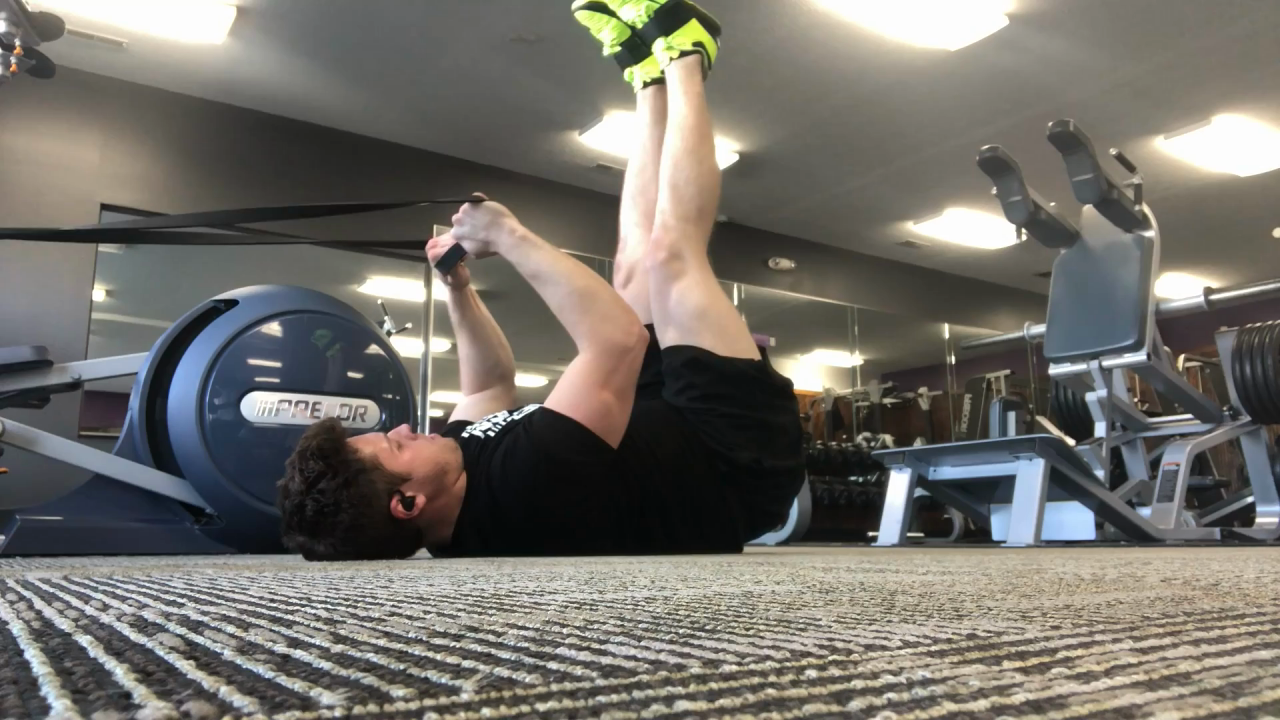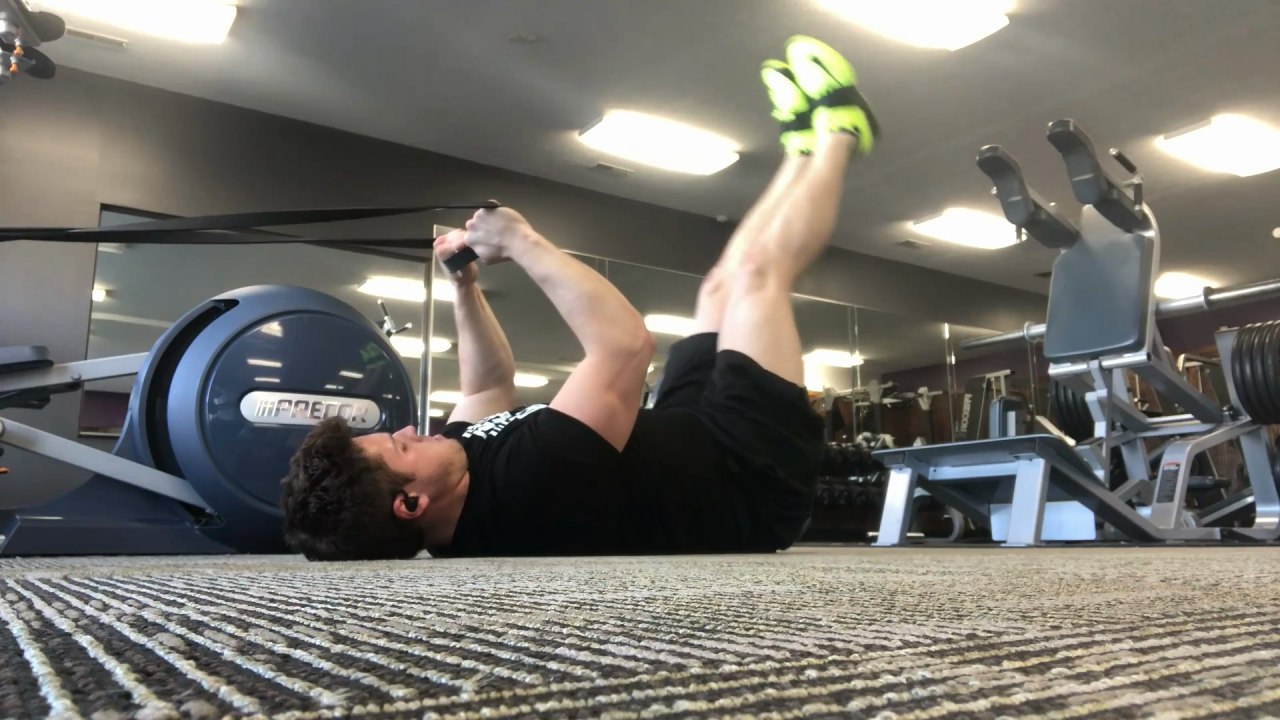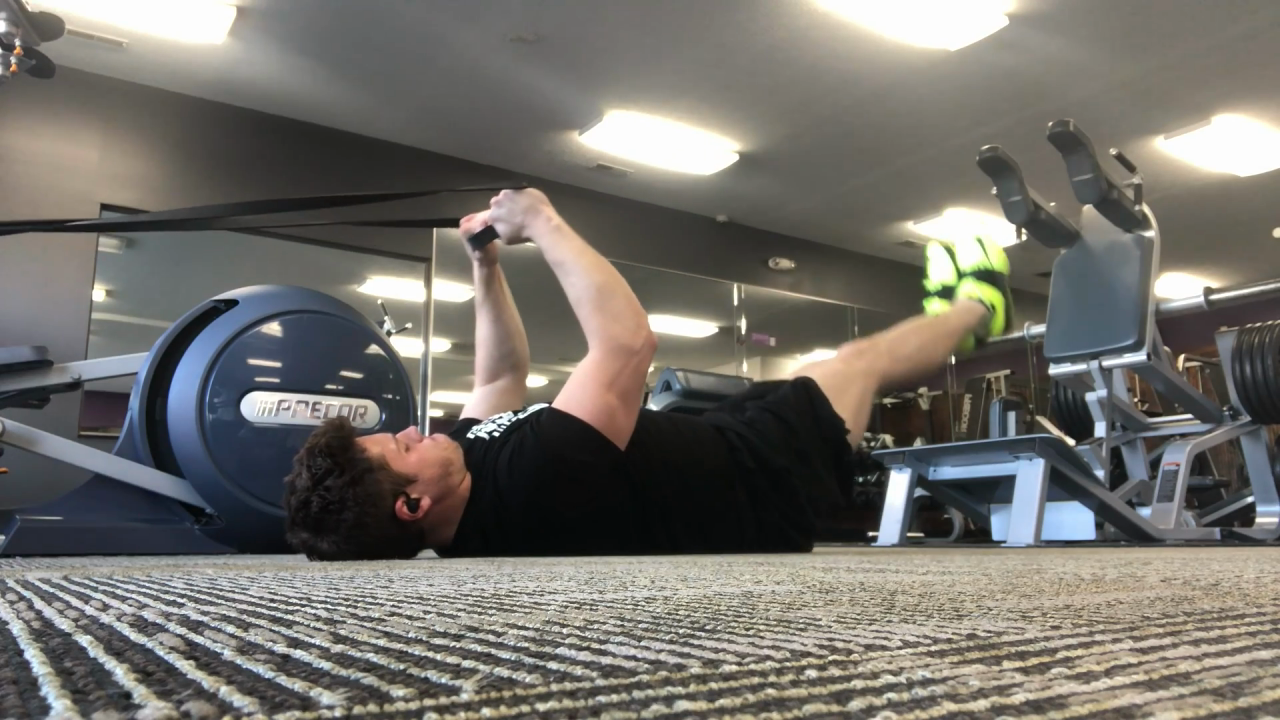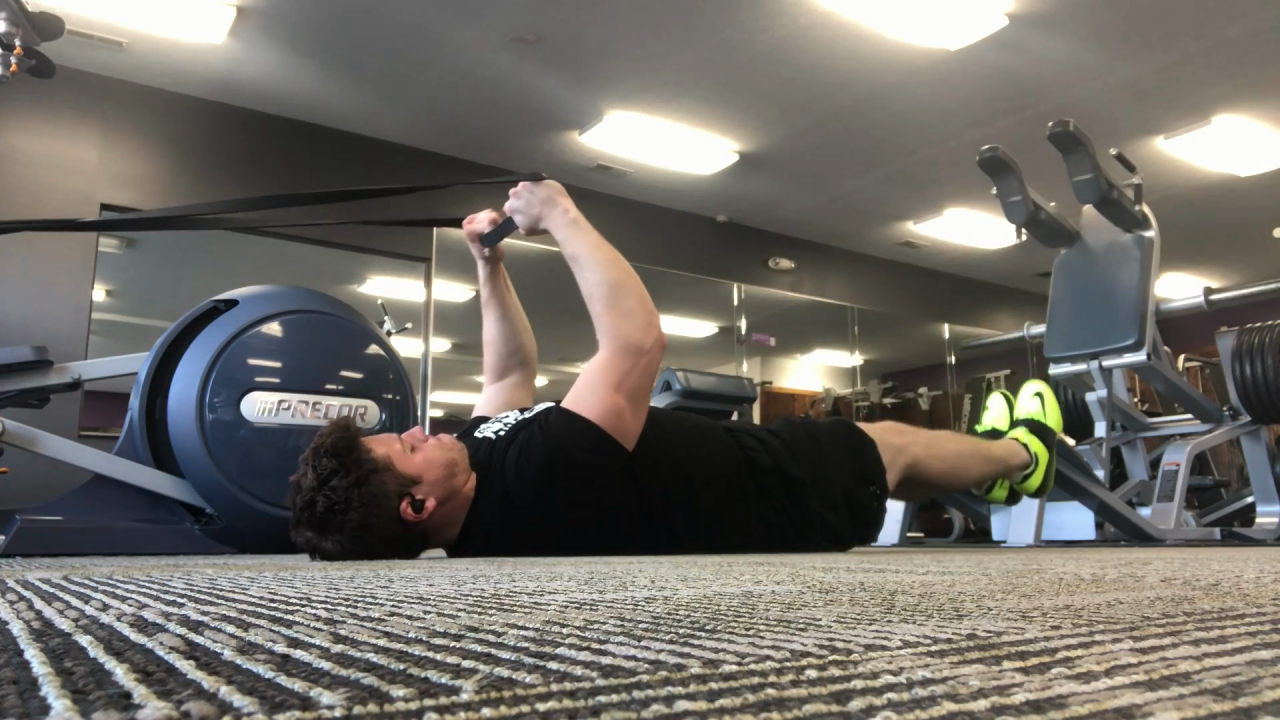
dt=0.7s
person 1, frame 1
left shoulder: (458, 524)
right shoulder: (527, 481)
left elbow: (492, 385)
right elbow: (619, 339)
left wrist: (456, 283)
right wrist: (510, 238)
left hip: (667, 433)
right hip: (739, 458)
right knee: (668, 255)
left ankle: (651, 70)
right ankle: (681, 57)
person 1, frame 2
left shoulder: (468, 462)
right shoulder: (530, 483)
left elbow: (490, 386)
right elbow: (624, 345)
left wrist: (464, 285)
right wrist: (522, 244)
left hip: (691, 450)
right hip: (748, 470)
left knee: (723, 288)
right knee: (757, 271)
left ankle: (807, 145)
right ankle: (835, 131)
person 1, frame 3
left shoulder: (471, 456)
right shoulder: (536, 483)
left elbow: (502, 376)
right elbow: (627, 345)
left wrist: (486, 266)
right wrist: (544, 225)
left hip: (709, 453)
right hip: (754, 484)
left knee: (821, 372)
right knee: (857, 360)
left ankle: (953, 317)
right ankle: (971, 313)
person 1, frame 4
left shoulder: (481, 462)
right shoulder: (541, 485)
left elbow: (510, 375)
right elbow: (636, 343)
left wrist: (488, 265)
right wrist: (559, 216)
left hip: (722, 460)
right hip: (764, 493)
left knee: (874, 440)
right knee: (893, 441)
left ankle: (1005, 457)
right ankle: (1017, 456)
